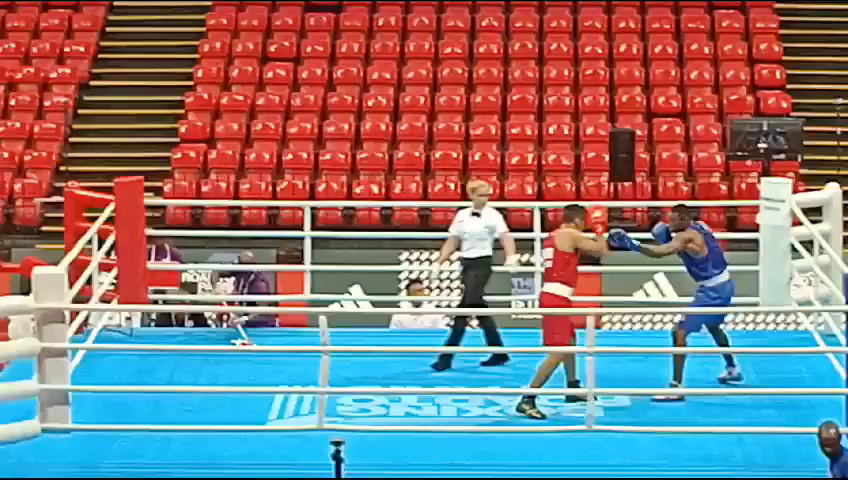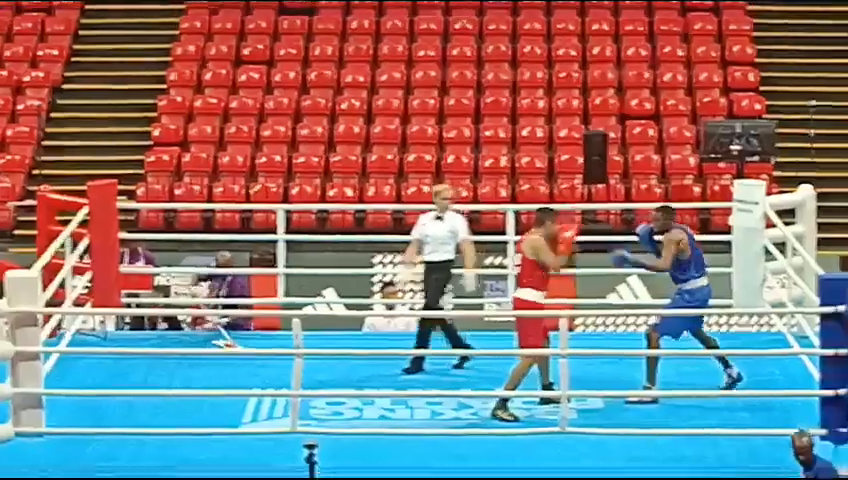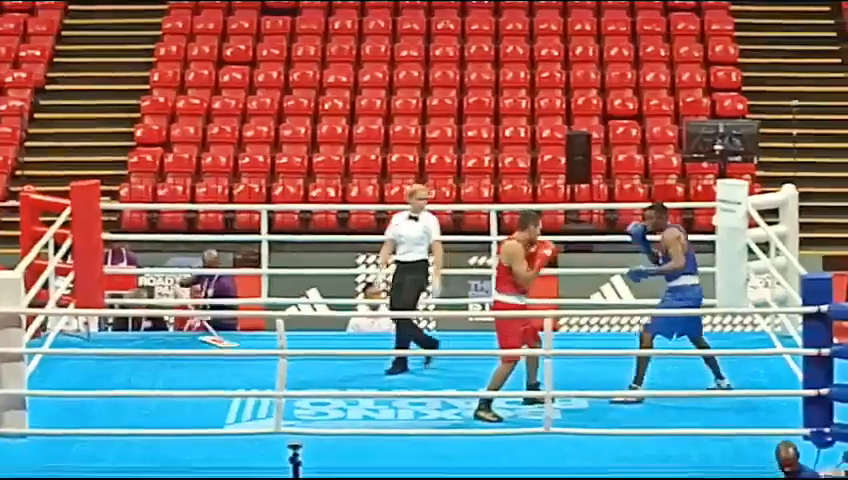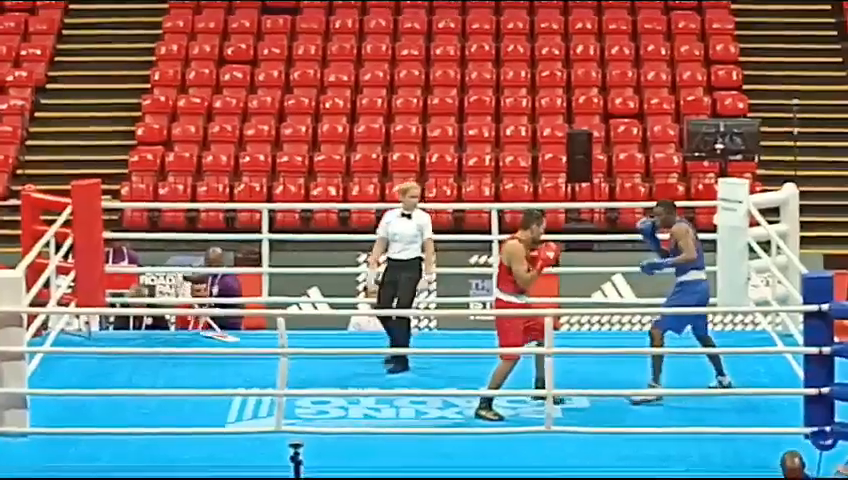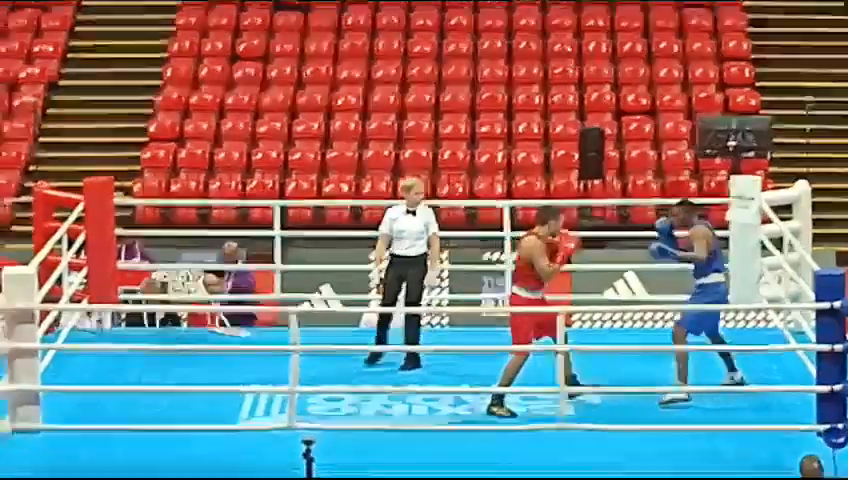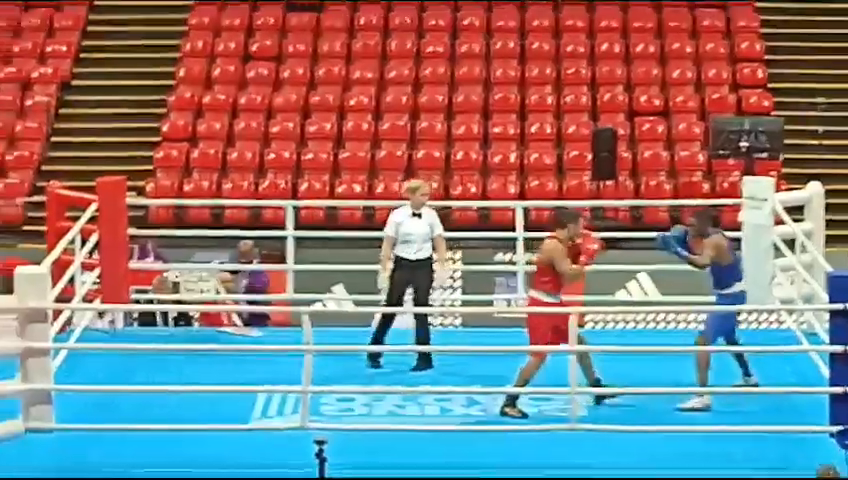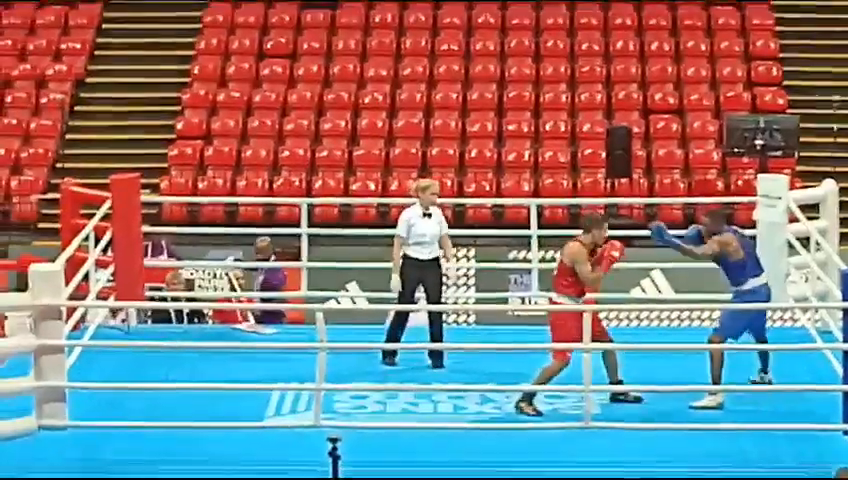
dt=0.1s
person 1, frame 1
left shoulder: (555, 237)
right shoulder: (570, 235)
right elbow: (602, 251)
left wrist: (590, 237)
right wrist: (599, 229)
left hip: (555, 296)
right hip: (556, 297)
left knee: (569, 342)
right knee: (557, 351)
left ankle: (573, 389)
right ankle: (527, 400)
person 1, frame 2
left shoulder: (529, 240)
right shoulder: (536, 241)
left elbow: (545, 264)
right elbow: (556, 265)
left wrist: (560, 243)
right wrist: (566, 242)
left hip: (529, 301)
right hip: (529, 302)
left knee: (543, 344)
right knee: (529, 355)
left ankle: (547, 391)
right ankle: (501, 404)
person 1, frame 3
left shoulder: (519, 245)
right shoulder: (514, 247)
left elbow: (524, 271)
right elbow: (525, 282)
left wrist: (536, 256)
right wrist: (540, 261)
left hip: (517, 305)
right hip: (508, 306)
left knee: (534, 343)
right knee: (511, 359)
left ankle: (532, 392)
right ankle: (483, 406)
person 1, frame 4
left shoulder: (523, 244)
right shoulder: (514, 247)
right elbow: (524, 283)
left wrist: (538, 259)
right wrist: (542, 262)
left hip: (519, 303)
right hip: (508, 305)
left knee: (542, 337)
right knee: (511, 357)
left ankle: (541, 387)
right ankle: (484, 405)
person 1, frame 5
left shoulder: (541, 240)
right shoulder: (533, 242)
left elbow: (547, 263)
right elbow: (547, 275)
left wrist: (558, 249)
right wrist: (564, 253)
left hip: (535, 298)
right hip: (524, 300)
right knee: (522, 353)
left ankle: (571, 382)
right ankle: (496, 402)
person 1, frame 6
left shoulder: (562, 243)
right shoulder: (554, 246)
left elbow: (568, 266)
right elbow: (571, 277)
left wrist: (580, 250)
right wrist: (587, 255)
left hip: (554, 302)
right hip: (541, 304)
left knee: (579, 343)
right knee: (538, 356)
left ankle: (597, 389)
right ankle: (509, 403)
person 1, frame 7
left shoulder: (584, 248)
right shoulder: (576, 250)
left elbow: (590, 273)
right elbow: (590, 283)
left wrist: (602, 257)
right wrist: (608, 260)
left hip: (577, 305)
right hip: (563, 307)
left knee: (607, 343)
right knee: (563, 358)
left ankle: (617, 391)
right ankle: (526, 399)
person 2, frame 1
left shoulder: (686, 236)
right shoulder: (699, 226)
left elbow: (661, 251)
left wrist: (631, 243)
right wrist: (669, 239)
left hip: (714, 290)
right hip: (722, 285)
left knee: (680, 331)
right knee: (712, 325)
left ankle: (676, 387)
right ankle: (732, 368)
person 2, frame 2
left shoulder: (671, 237)
right shoulder: (681, 231)
left elbow: (664, 266)
right elbow: (668, 261)
left wrist: (633, 260)
right wrist: (649, 242)
left hip: (689, 294)
right hip: (697, 290)
left knee: (653, 334)
right knee: (697, 332)
left ankle: (649, 390)
right ankle: (730, 371)
person 2, frame 3
left shoulder: (670, 234)
right shoulder: (673, 233)
left elbow: (679, 264)
right elbow: (660, 262)
left wrist: (648, 272)
right wrist: (642, 243)
left hip: (680, 292)
right hip: (692, 290)
left knee: (646, 334)
right knee: (696, 337)
left ankle: (636, 387)
right ankle: (721, 380)
person 2, frame 4
left shoulder: (678, 228)
right shoulder: (681, 228)
left elbow: (691, 256)
right elbow: (671, 257)
left wrist: (661, 263)
right wrist: (651, 239)
left hip: (689, 287)
right hip: (699, 286)
left knee: (657, 331)
right knee: (701, 334)
left ankle: (655, 387)
right ankle: (722, 378)
person 2, frame 5
left shoulder: (698, 230)
right shoulder: (699, 228)
left elbow: (701, 257)
right elbow: (690, 257)
left wrist: (671, 253)
right wrist: (670, 238)
left hip: (709, 289)
right hip: (715, 288)
left knee: (679, 332)
right knee: (711, 332)
left ankle: (681, 388)
right ankle: (734, 374)
person 2, frame 6
left shoulder: (713, 241)
right shoulder: (716, 238)
left elbow: (703, 263)
right elbow: (702, 260)
left wrist: (677, 251)
right wrist: (684, 246)
left hip: (730, 296)
right hip: (733, 294)
left knee: (703, 341)
right knee: (729, 337)
left ankle: (702, 397)
right ankle: (749, 377)
person 2, frame 7
left shoulder: (722, 240)
right shoulder: (735, 233)
left elbow: (700, 254)
left wrist: (669, 239)
right wrist: (701, 242)
left hip: (748, 294)
right hip: (761, 290)
left knee: (716, 340)
right knee: (758, 334)
left ankle: (716, 395)
right ankle: (764, 374)
person 3, frame 1
left shoulder: (493, 215)
right shoulder: (462, 215)
left elbow: (506, 238)
right elbow: (451, 242)
left wrist: (511, 256)
right wrist: (438, 264)
left hip: (481, 265)
right hip: (467, 265)
left knee: (464, 308)
right knee: (478, 309)
left ankle: (447, 358)
right ankle: (499, 353)
person 3, frame 2
left shoulder: (456, 219)
right shoulder: (424, 219)
left elbow: (466, 246)
right elbow: (414, 246)
left wrist: (469, 272)
right wrist: (406, 269)
left hip: (442, 269)
right hip: (428, 268)
left knee: (428, 312)
right knee: (434, 313)
left ankle: (417, 362)
right ankle: (463, 349)
person 3, frame 3
left shoulder: (430, 220)
right shoulder: (398, 218)
left elbow: (437, 250)
right elbow: (388, 246)
left wrist: (437, 277)
right wrist: (381, 270)
left hip: (418, 269)
right hip: (400, 269)
left knee: (404, 312)
right knee: (396, 312)
left ankle: (401, 362)
right ankle: (428, 343)
person 3, frame 4
left shoulder: (423, 217)
right shoulder: (389, 216)
left elbow: (429, 248)
right elbow: (380, 245)
left wrist: (427, 275)
right wrist: (372, 270)
left hip: (412, 267)
right hip: (392, 266)
left knee: (402, 311)
right knee: (382, 308)
left ankle: (401, 360)
right ankle: (397, 348)
person 3, frame 5
left shoulder: (427, 213)
right shoulder: (393, 212)
left elbow: (434, 242)
right elbow: (382, 242)
left wrist: (433, 268)
right wrist: (377, 267)
left hip: (417, 263)
right hip: (396, 262)
left knee: (412, 307)
right knee: (387, 305)
left ankle: (413, 357)
right ankle: (378, 349)
person 3, frame 6
left shoulder: (431, 214)
right shoulder: (397, 215)
left elbow: (439, 242)
right elbow: (387, 245)
left wrist: (441, 267)
right wrist: (383, 272)
left hip: (423, 266)
right hip: (402, 265)
left knee: (421, 309)
right knee: (391, 308)
left ankle: (424, 358)
right ankle: (375, 352)
person 3, frame 7
left shoulder: (438, 213)
right shoulder: (408, 215)
left elbow: (445, 240)
right elbow: (398, 247)
left wrist: (451, 262)
right wrist: (395, 274)
left hip: (432, 265)
right hip: (411, 265)
left knee: (435, 306)
right knee: (404, 308)
left ankle: (436, 355)
right ankle: (389, 352)
